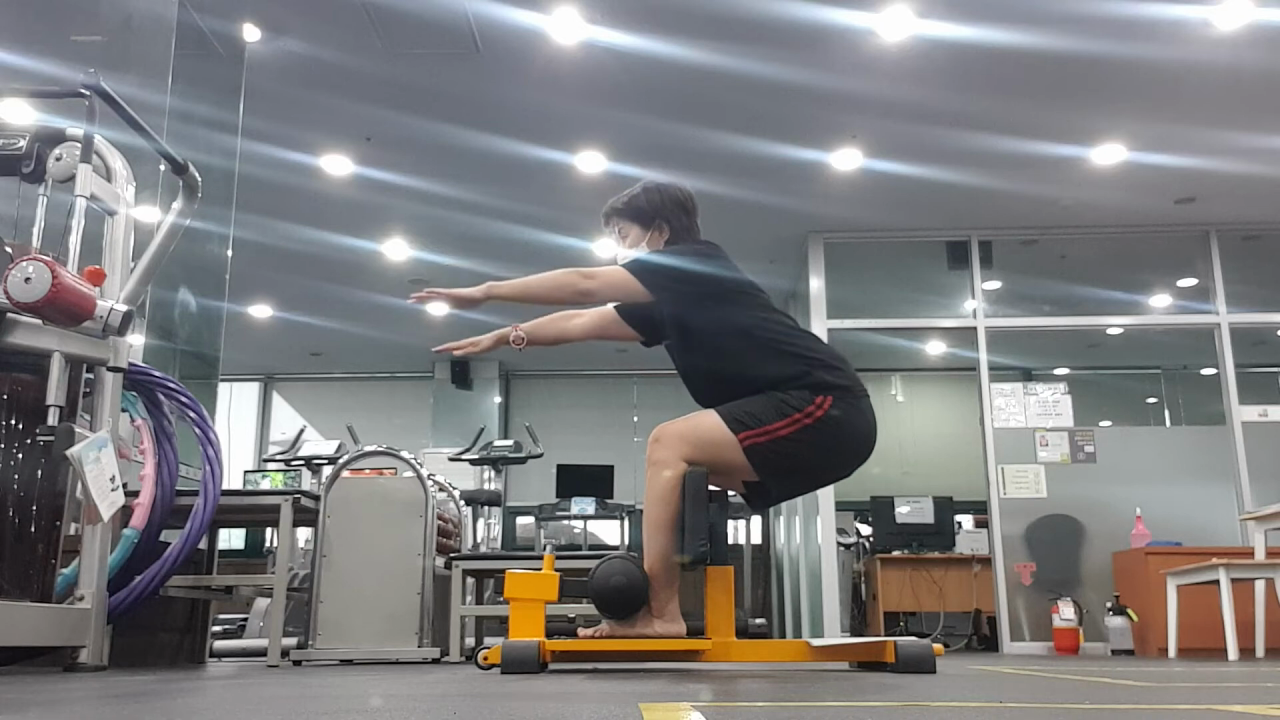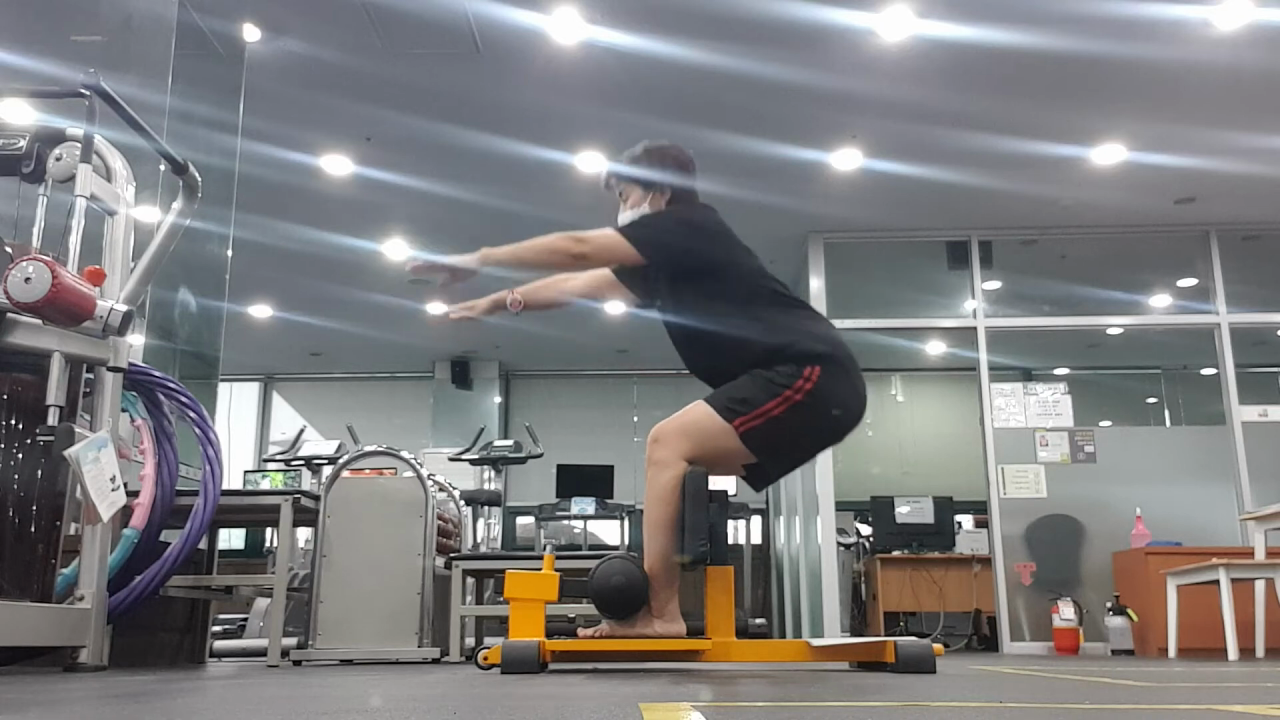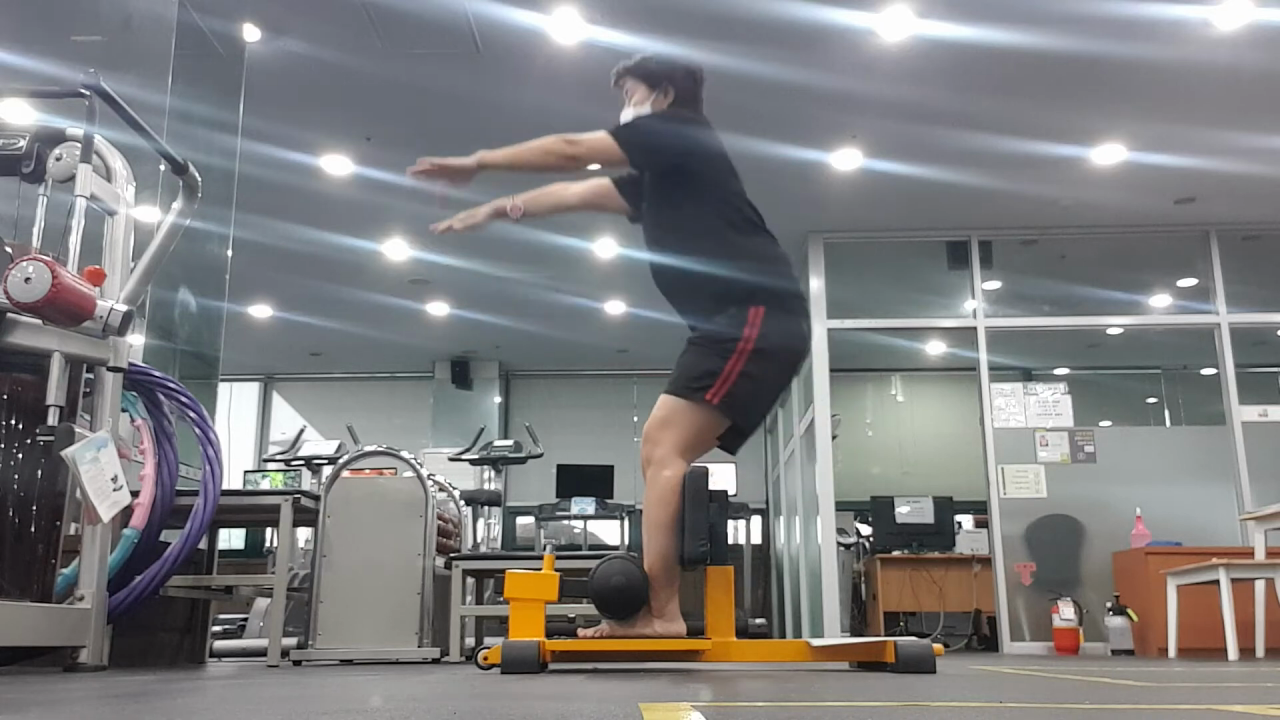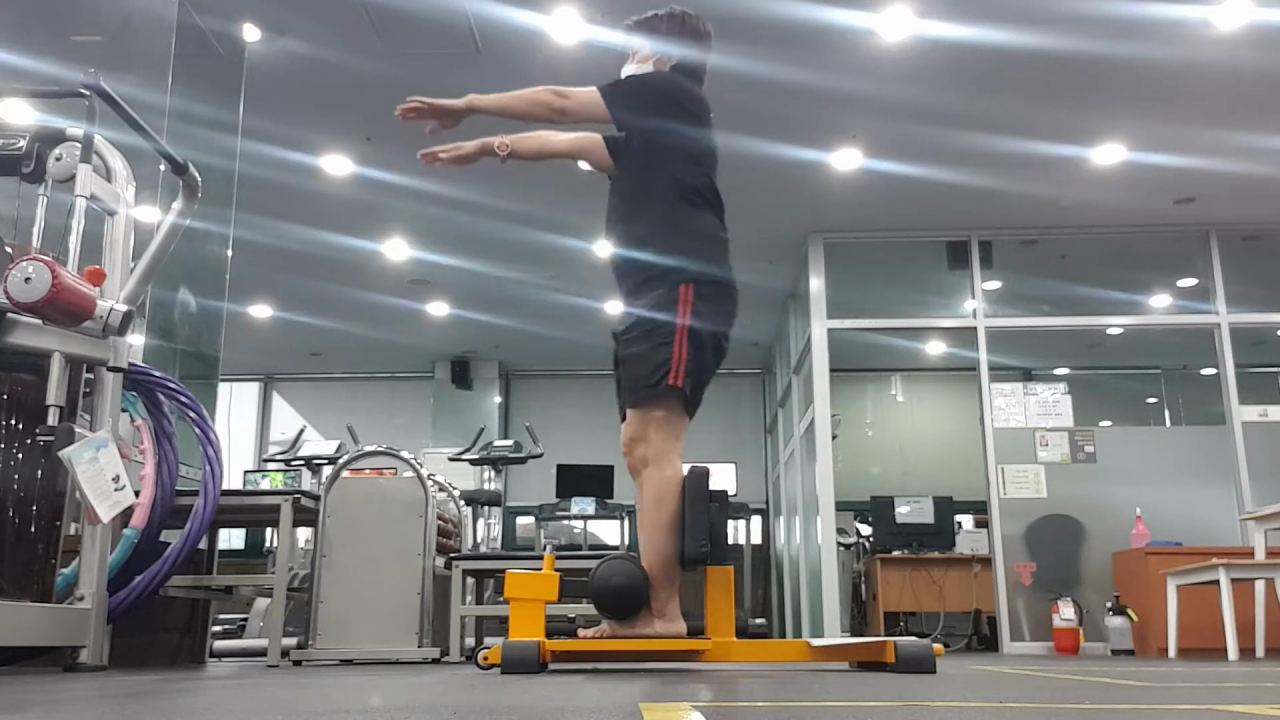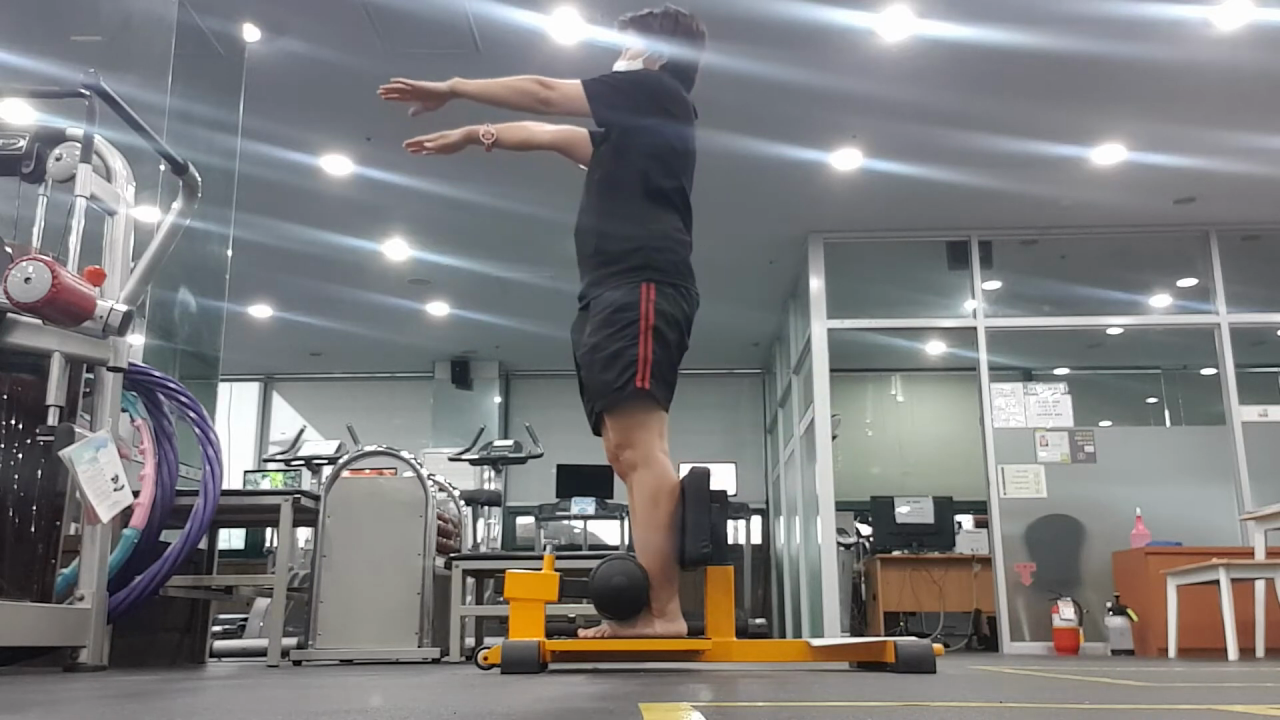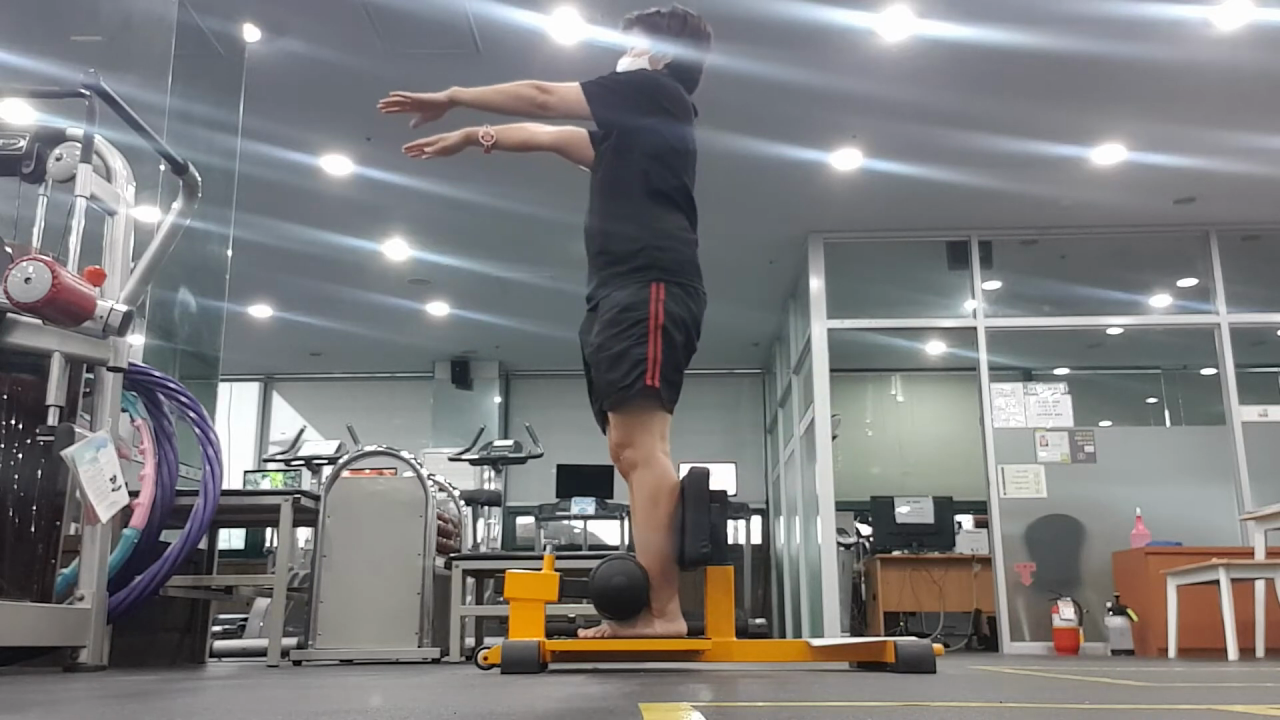
dt=0.4s
person 1, frame 1
left shoulder: (697, 264)
right shoulder: (668, 305)
left elbow: (585, 286)
right elbow: (581, 322)
left wrist: (485, 292)
right wrist: (502, 337)
left hip: (828, 412)
right hip: (825, 421)
left knee: (668, 445)
right knee: (681, 483)
left ankle: (659, 613)
person 1, frame 2
left shoulder: (691, 227)
right shoulder: (663, 269)
left elbow: (578, 250)
right elbow: (578, 285)
left wrist: (477, 260)
right wrist: (496, 302)
left hip: (814, 379)
right hip: (815, 389)
left knee: (668, 444)
right knee: (678, 468)
left ankle: (658, 613)
right ankle: (662, 609)
person 1, frame 3
left shoulder: (681, 132)
right shoulder: (657, 178)
left elbow: (571, 152)
right elbow: (577, 194)
left wrist: (474, 162)
right wrist: (496, 209)
left hip: (755, 315)
right hip: (743, 322)
left knee: (663, 444)
right knee: (662, 452)
left ankle: (658, 612)
right ankle: (661, 608)
person 1, frame 4
left shoulder: (672, 95)
right shoulder: (645, 141)
left elbow: (559, 105)
right elbow: (566, 145)
left wrist: (464, 105)
right wrist: (485, 148)
left hip: (681, 291)
right hip: (660, 298)
left knee: (653, 446)
right knee: (641, 449)
left ankle: (661, 611)
right ankle: (657, 608)
person 1, frame 5
left shoulder: (657, 95)
right shoulder: (631, 131)
left elbow: (543, 93)
right elbow: (549, 134)
left wrist: (450, 87)
right wrist: (474, 135)
left hip: (640, 289)
right hip: (613, 297)
left knee: (639, 447)
right knee: (627, 451)
left ankle: (661, 612)
right ankle: (653, 609)
person 1, frame 6
left shoulder: (656, 95)
right shoulder: (633, 130)
left elbow: (542, 98)
right elbow: (550, 136)
left wrist: (449, 98)
right wrist: (472, 136)
left hip: (647, 290)
right hip: (622, 297)
left knee: (640, 445)
right knee: (630, 450)
left ankle: (660, 612)
right ankle: (651, 609)
